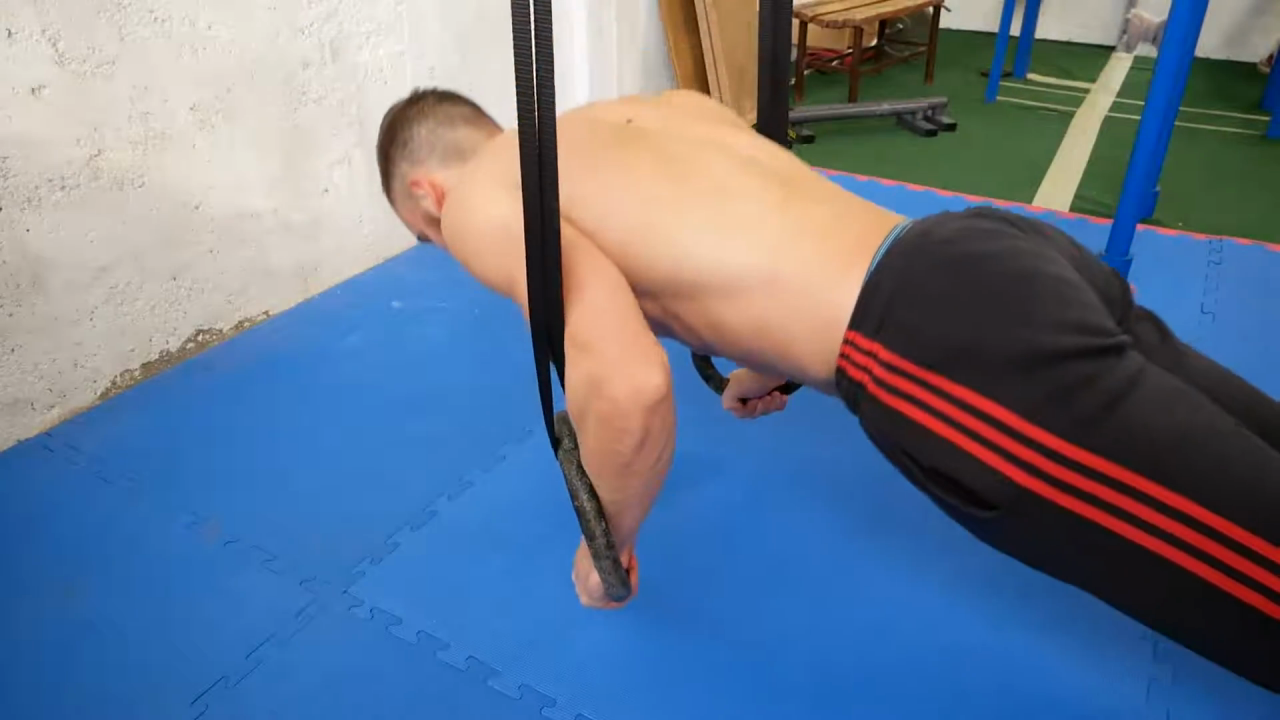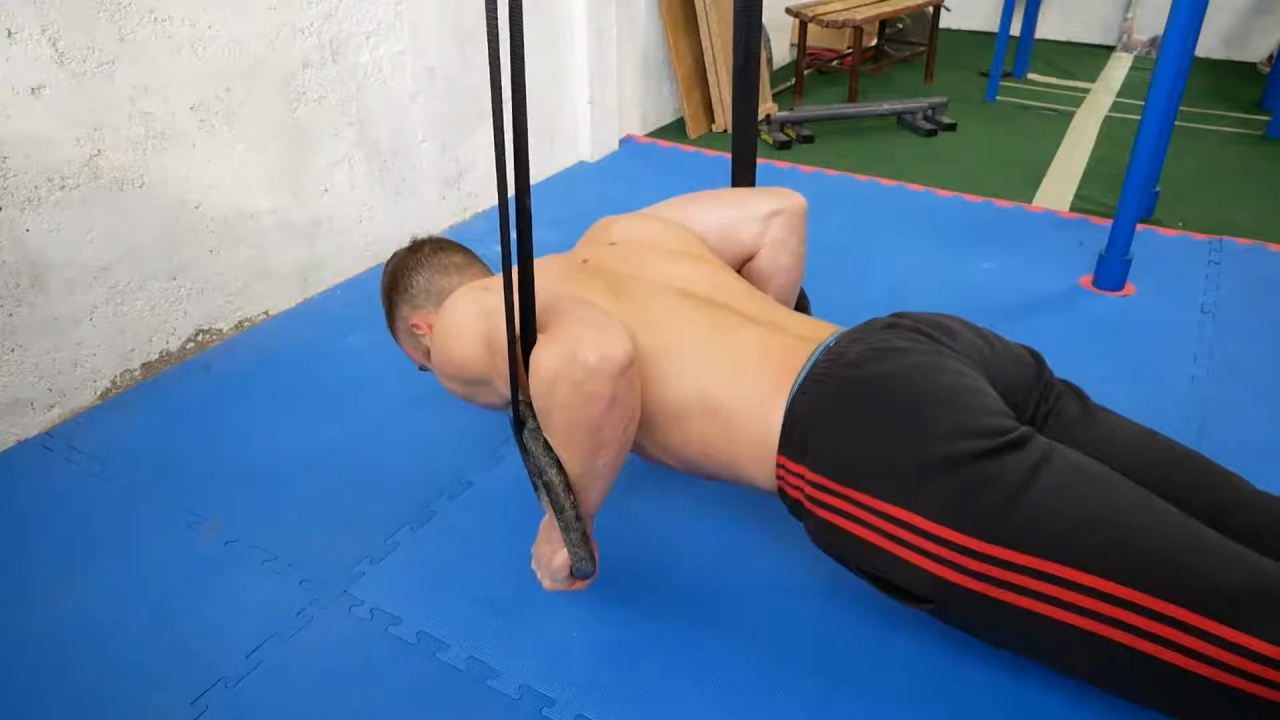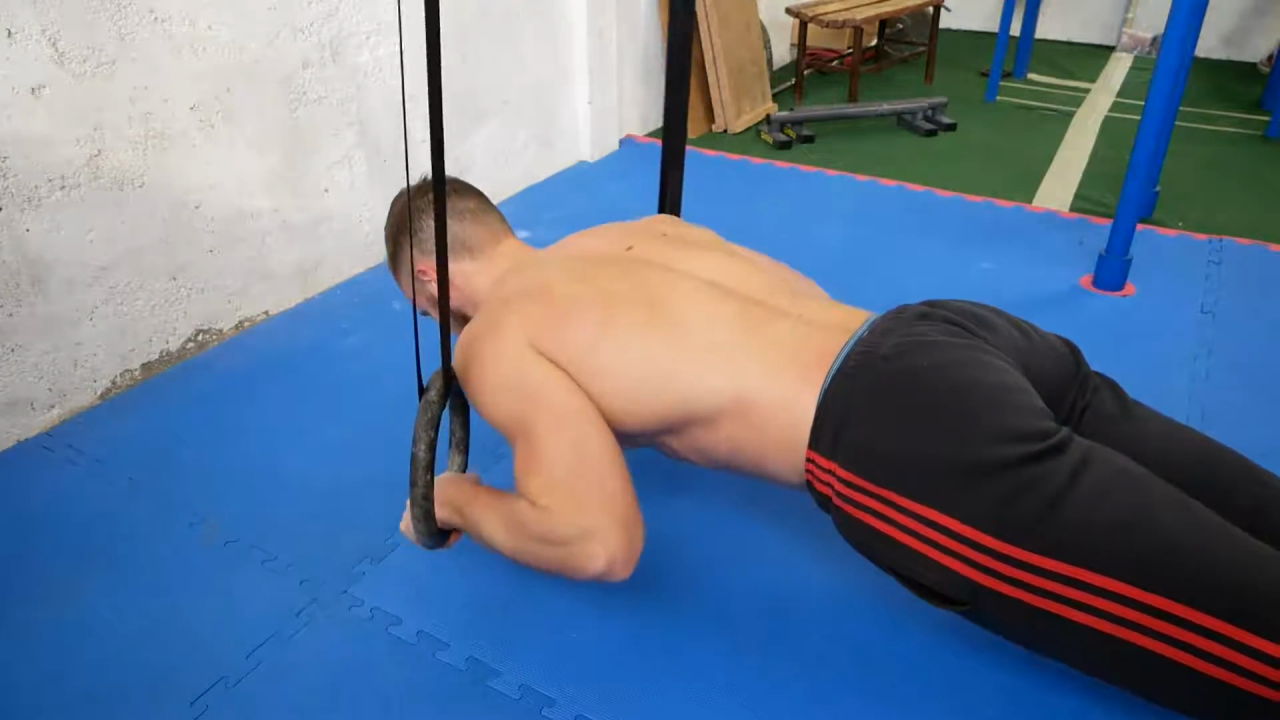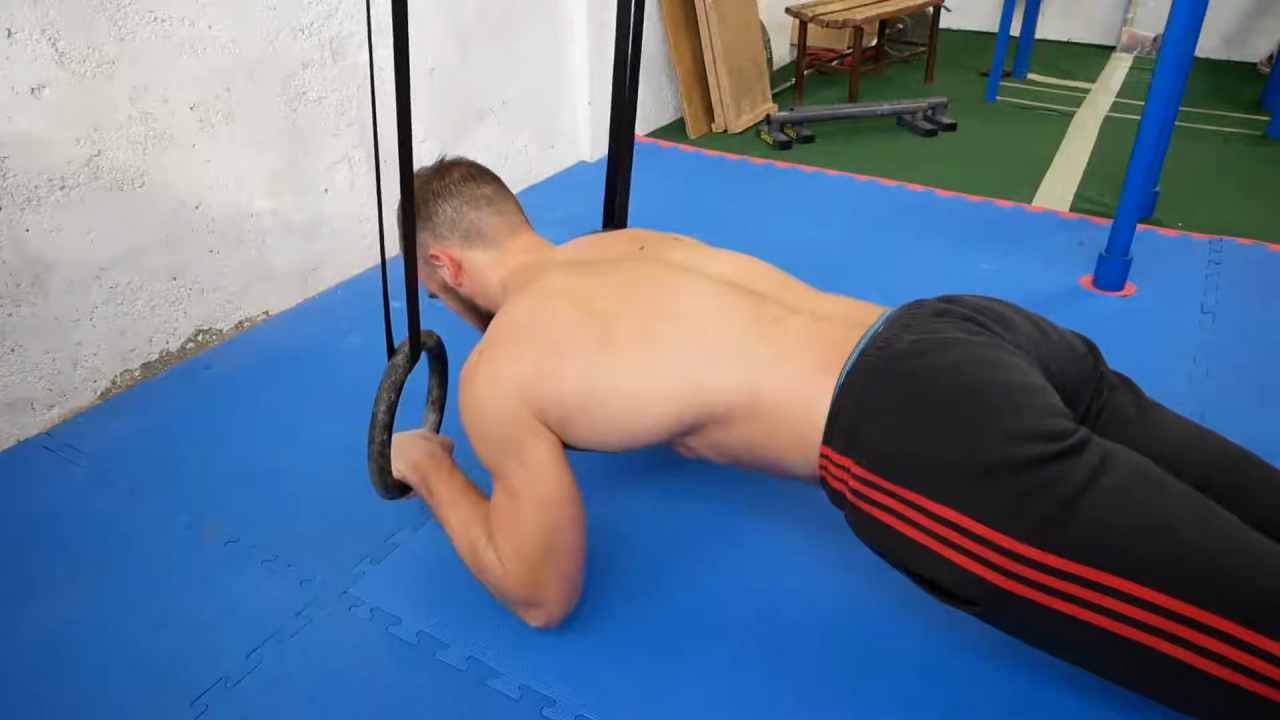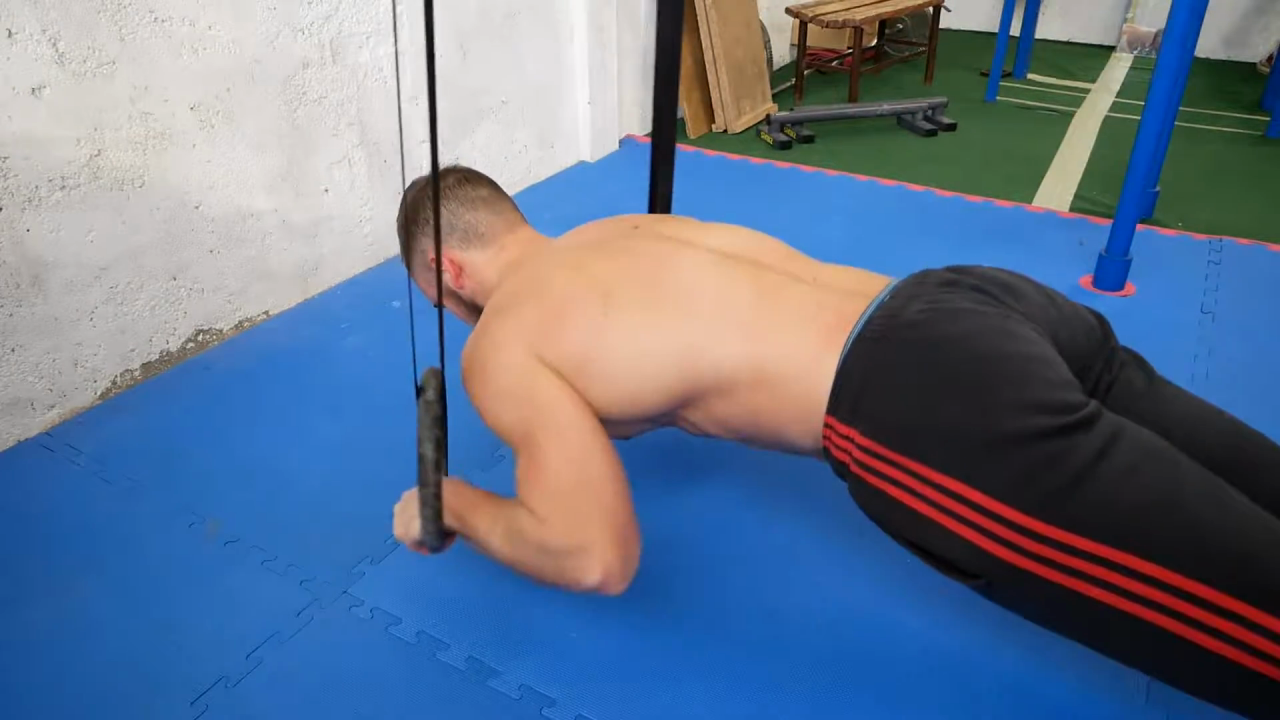
dt=0.7s
person 1, frame 1
left shoulder: (483, 201)
right shoulder: (647, 112)
left elbow: (628, 388)
left wrist: (608, 550)
right wrist: (779, 354)
left hip: (949, 345)
right hip: (1002, 254)
person 1, frame 2
left shoulder: (464, 325)
right shoulder: (612, 236)
left elbow: (596, 354)
right elbow: (780, 210)
left wrist: (567, 525)
left hip: (870, 446)
right hip: (930, 346)
person 1, frame 3
left shoulder: (494, 345)
right shoulder: (630, 231)
left elbow: (603, 543)
left wrist: (456, 500)
left hip: (913, 444)
right hip: (956, 336)
person 1, frame 4
left shoulder: (497, 376)
right shoulder: (619, 243)
left elbow: (542, 594)
left wrist: (427, 468)
left hip: (929, 441)
right hip: (970, 330)
person 1, frame 5
left shoulder: (497, 348)
right shoulder: (610, 234)
left elbow: (598, 560)
left wrist: (456, 511)
left hip: (935, 404)
right hip: (978, 303)
